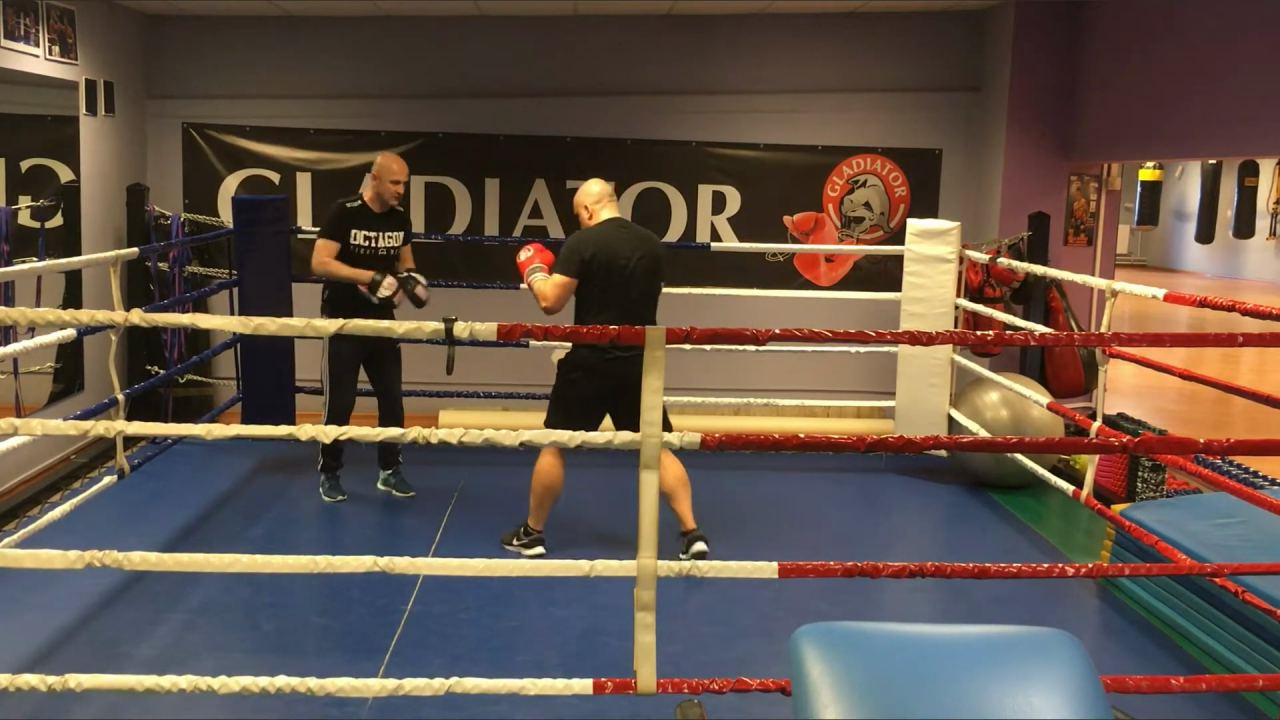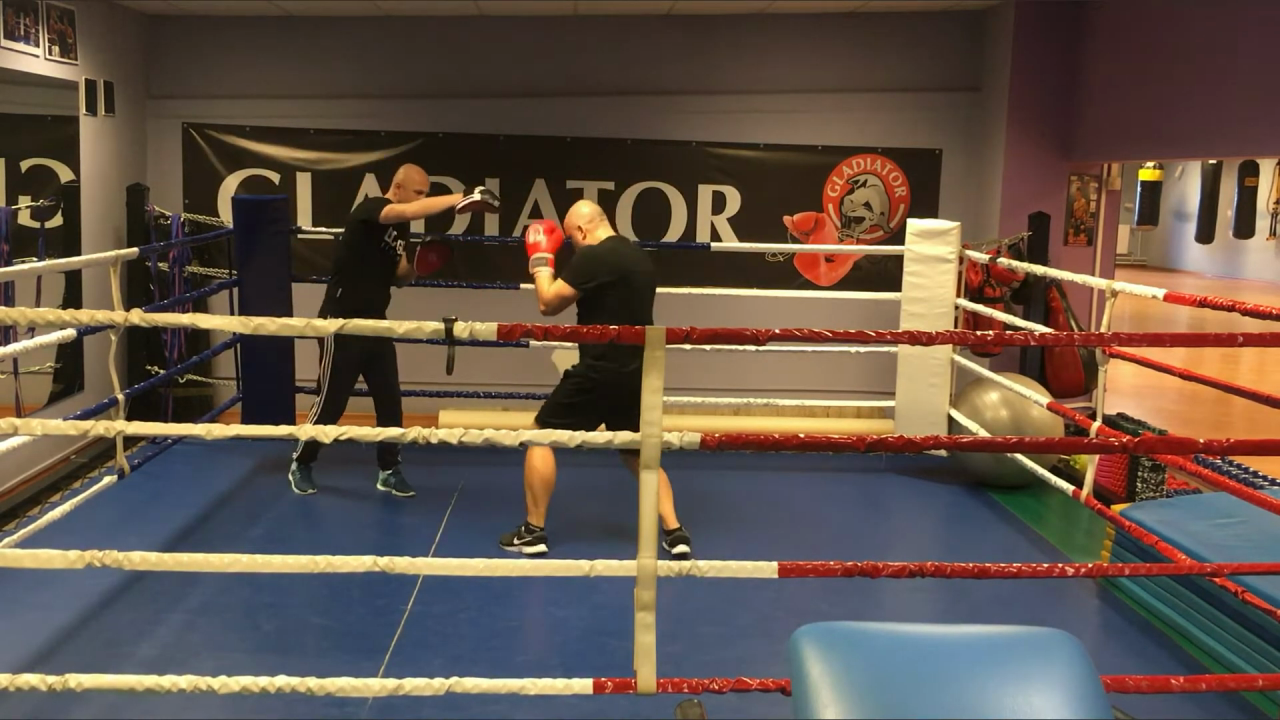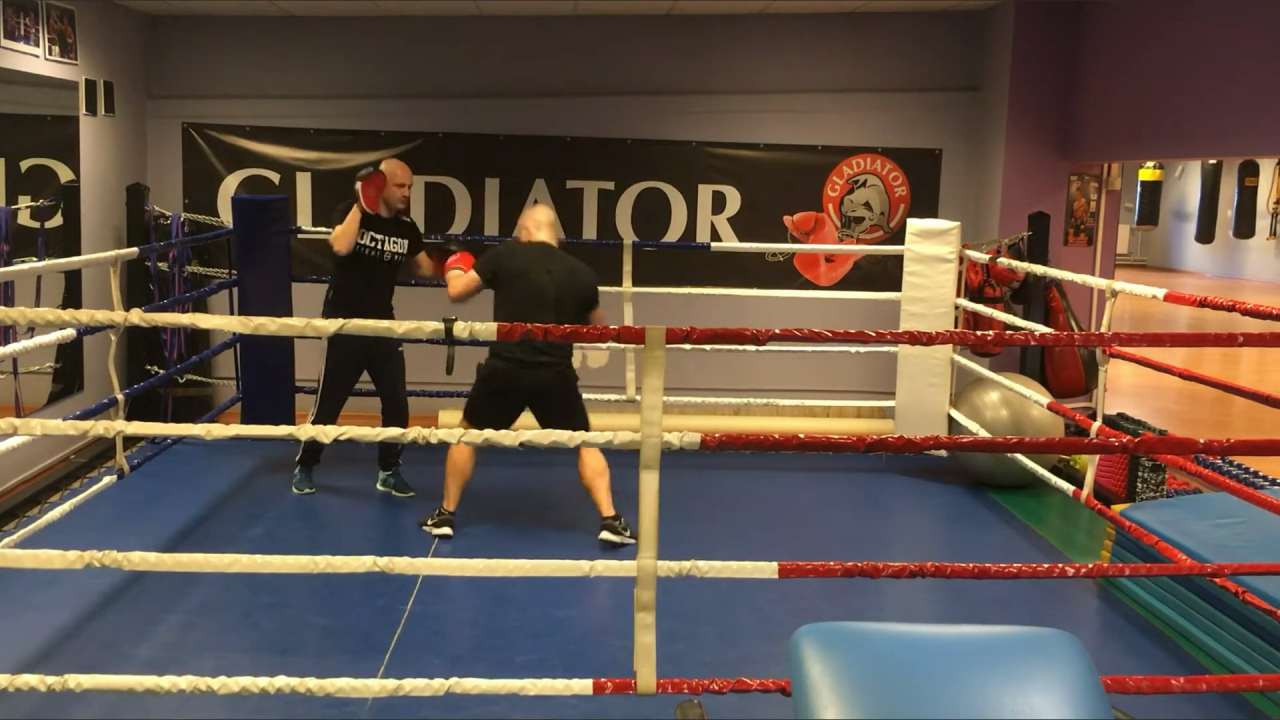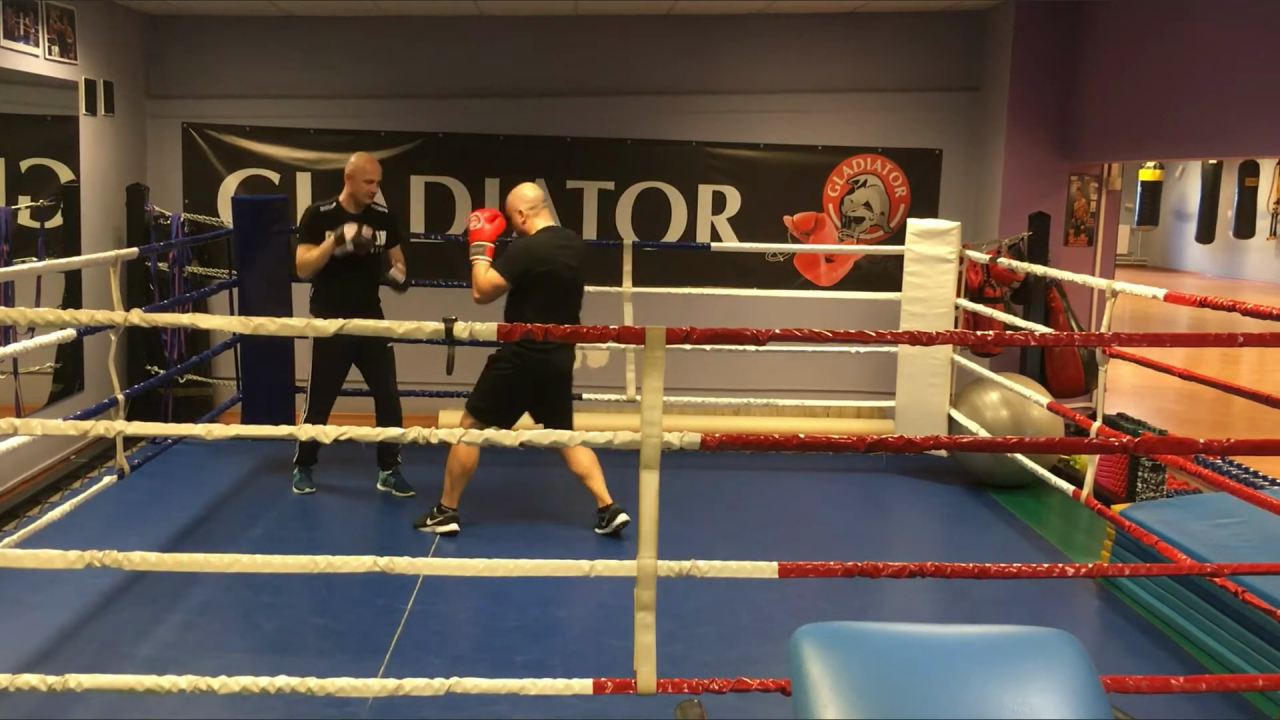
dt=0.5s
person 1, frame 1
left shoulder: (582, 242)
right shoulder: (652, 243)
left elbow: (550, 302)
left wrist: (533, 271)
left hip: (590, 362)
right hip: (639, 363)
left knee: (555, 446)
right knee: (657, 449)
left ankle: (531, 533)
right ankle: (692, 534)
person 1, frame 2
left shoulder: (591, 258)
right shoulder: (642, 260)
left elbow: (548, 302)
left wrist: (540, 255)
left hip: (597, 375)
right hip: (635, 376)
right knee: (638, 456)
left ankle: (534, 533)
right ankle: (675, 533)
person 1, frame 3
left shoulder: (506, 255)
right shoulder: (581, 273)
left elbow: (457, 293)
right elbow: (595, 326)
left wrist: (455, 268)
left hip: (504, 370)
right hip: (555, 374)
left knee: (468, 433)
right knee: (585, 443)
left ankle: (444, 515)
right ankle: (610, 520)
person 1, frame 4
left shoulder: (526, 250)
right shoulder: (574, 243)
left elbow: (482, 293)
left wrist: (481, 244)
left hip: (520, 358)
right hip: (560, 359)
left knee: (471, 425)
right knee: (566, 435)
left ankle: (446, 512)
right ankle: (608, 509)
person 2, frame 1
left shoulder: (400, 218)
right shoulder: (344, 213)
left elbow: (405, 260)
right elbow: (319, 264)
left wrist: (413, 278)
right wrist: (368, 277)
left hip: (381, 321)
right hip: (341, 322)
left knee: (392, 400)
right knee: (339, 403)
left ankle: (390, 470)
right ankle: (329, 473)
person 2, frame 2
left shoulder: (401, 228)
right shoulder: (371, 210)
right elbow: (408, 211)
left wrist: (419, 265)
right wrist: (460, 200)
left hip: (375, 324)
left knee: (390, 400)
right knee: (331, 403)
left ankle: (389, 471)
right ankle: (300, 464)
person 2, frame 3
left shoulder: (406, 226)
right shoulder: (354, 211)
left elbow: (425, 270)
right elbow: (340, 247)
right wrist: (361, 204)
left hip: (382, 325)
right hip: (343, 323)
left knee: (397, 402)
right knee: (329, 402)
left ankle: (389, 471)
right ankle: (304, 467)
person 2, frame 4
left shoulder: (385, 218)
right shoulder: (318, 216)
left elbow: (396, 261)
right elbow: (303, 270)
left wrist: (398, 272)
right wrist: (336, 242)
left hip: (371, 322)
right hip: (329, 323)
left knee: (389, 399)
right knee: (318, 402)
left ankle: (389, 471)
right ankle: (303, 467)
